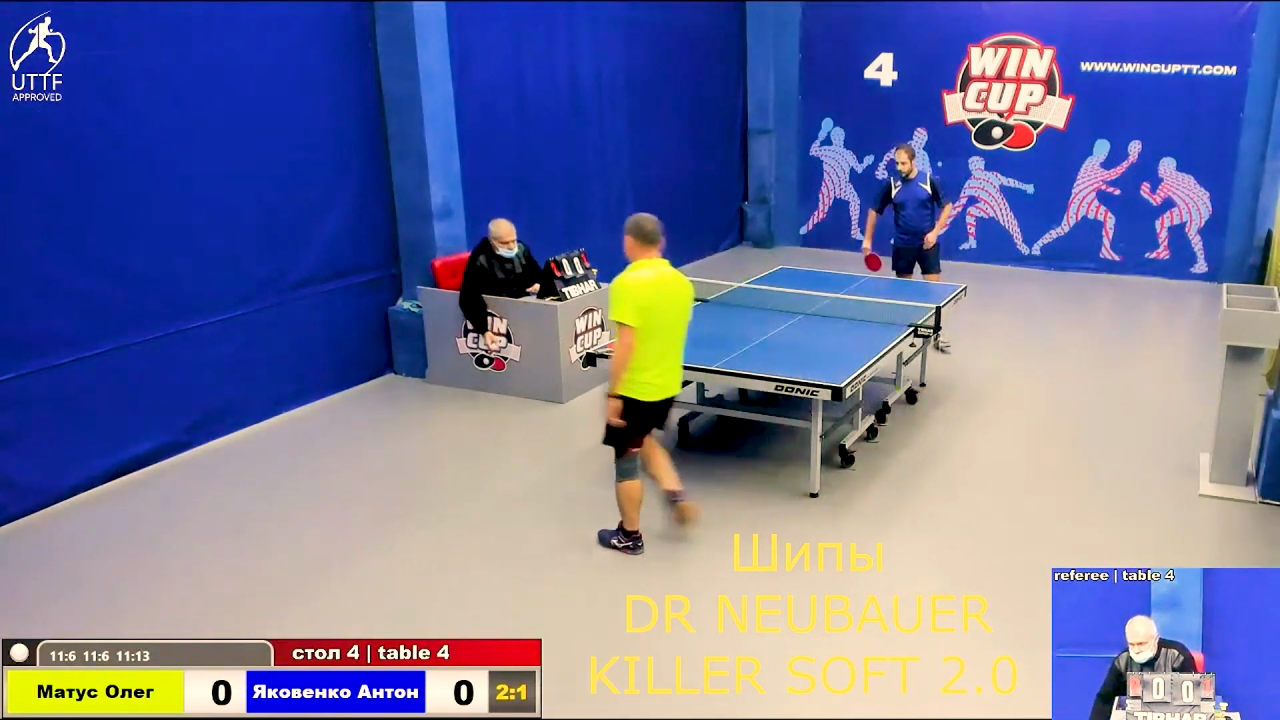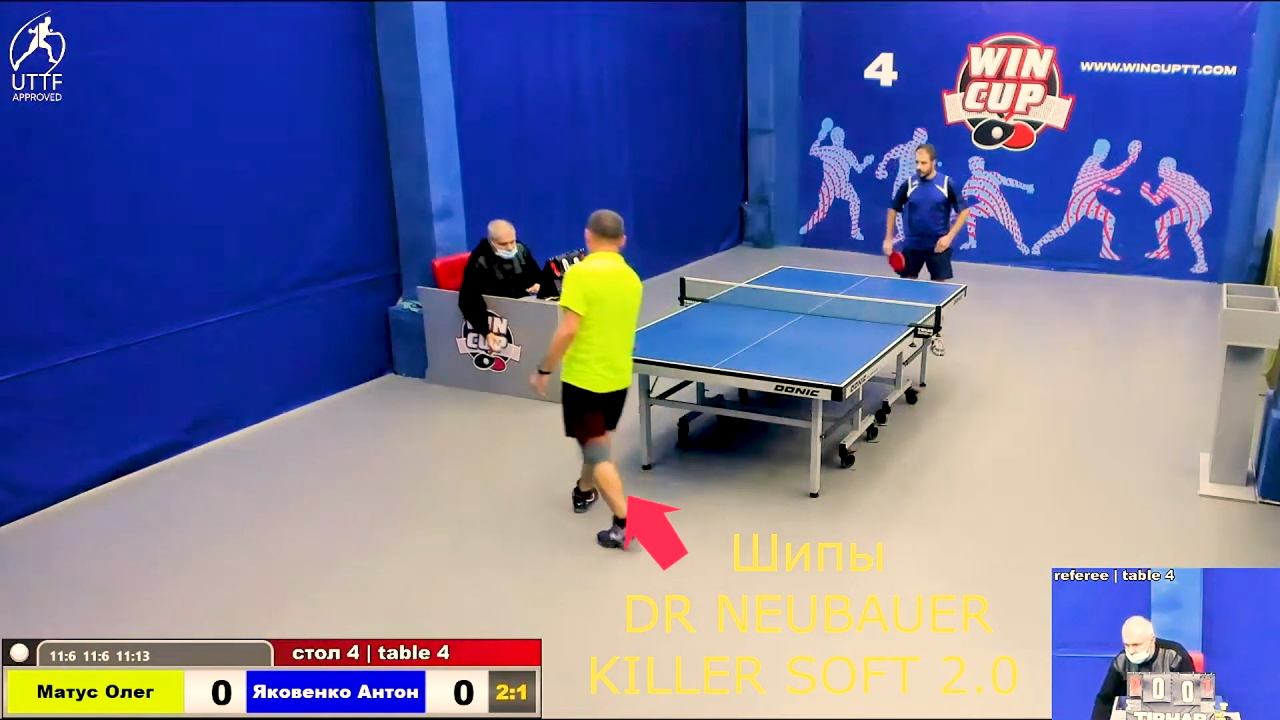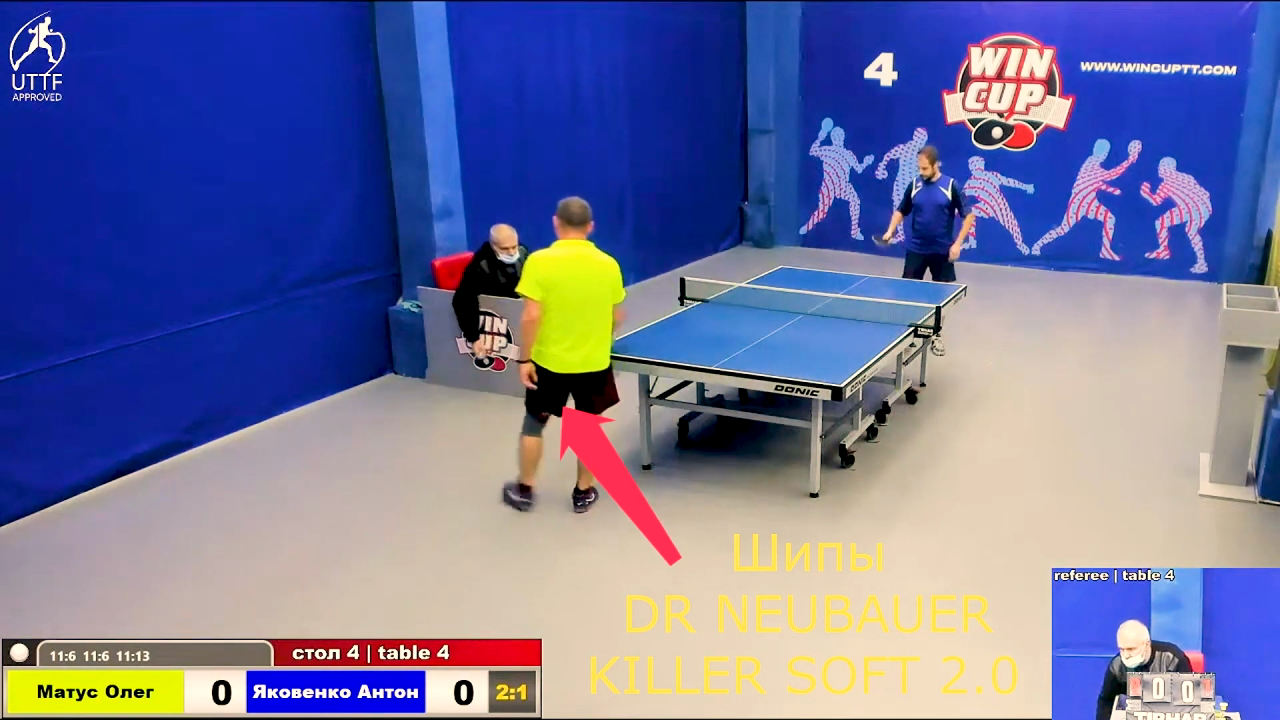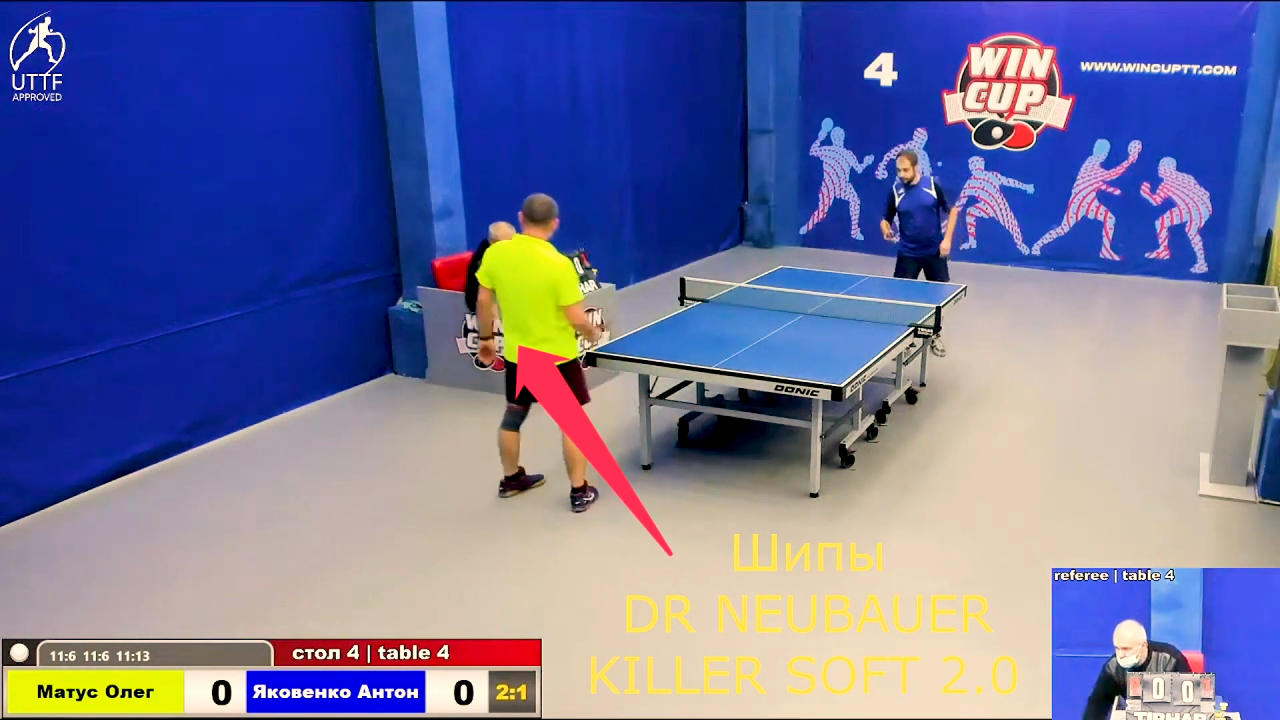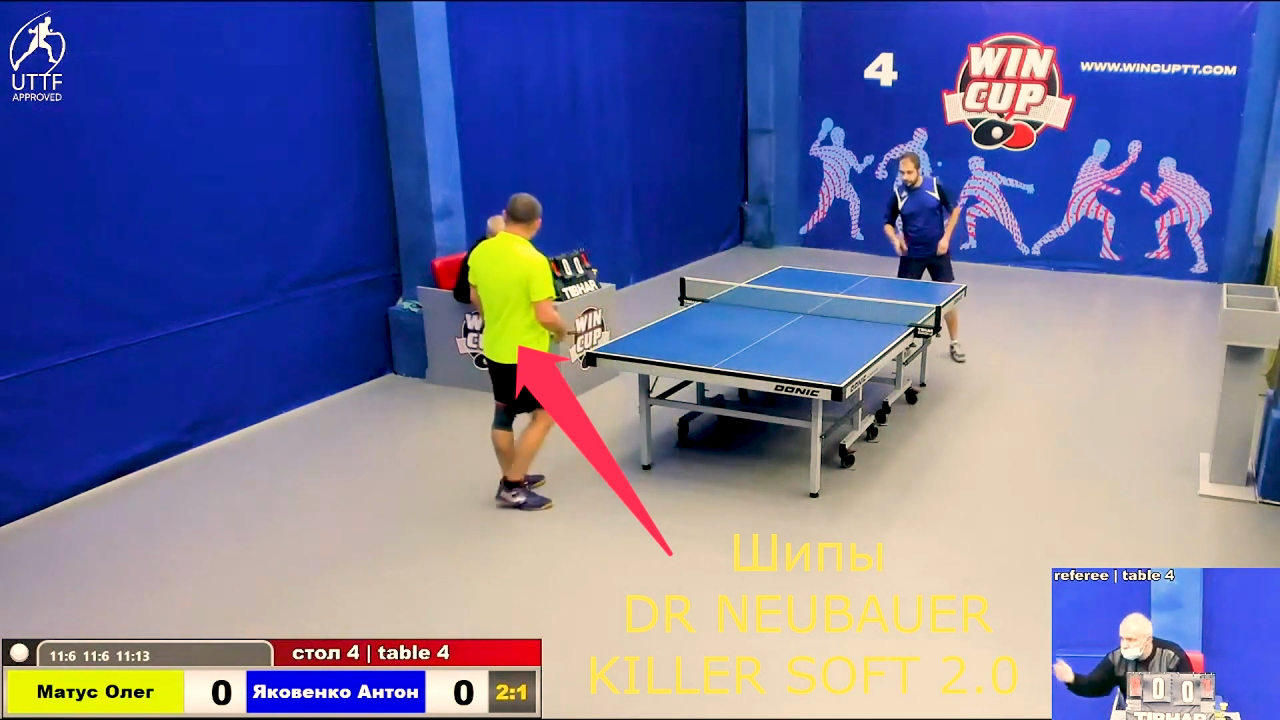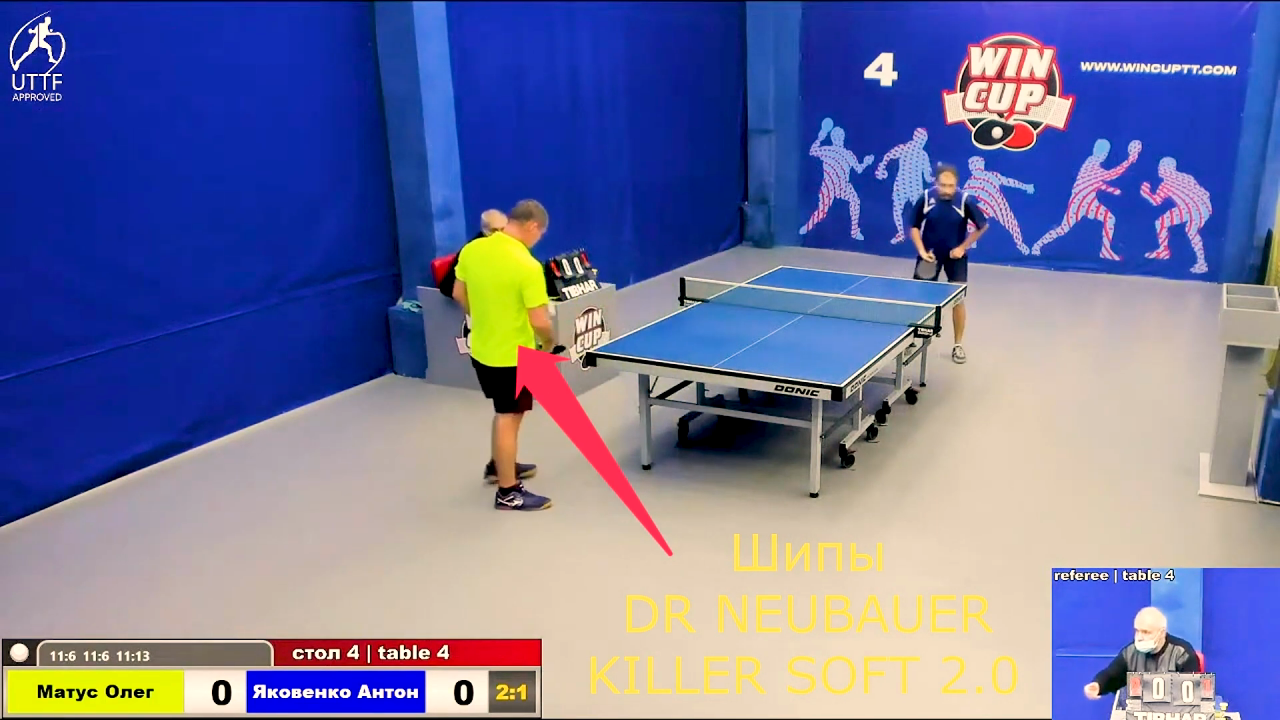
dt=0.4s
person 1, frame 1
left shoulder: (628, 282)
right shoulder: (682, 282)
left elbow: (625, 343)
left wrist: (612, 394)
left hip: (634, 388)
right hip: (669, 384)
left knee: (628, 458)
right knee: (645, 444)
left ankle: (629, 534)
right ankle: (676, 495)
person 1, frame 2
left shoulder: (580, 273)
right shoulder: (632, 279)
left elbow: (568, 328)
left wrist: (544, 369)
left hip: (583, 378)
right hip: (619, 377)
left knee: (594, 452)
right knee: (600, 439)
left ankle: (623, 520)
right ankle: (585, 490)
person 1, frame 3
left shoulder: (540, 261)
right shoulder: (608, 264)
left elbow: (532, 316)
right elbow: (616, 318)
left wrist: (526, 360)
left hip: (550, 362)
right hip: (594, 363)
left knee: (534, 423)
left ankle: (524, 489)
right ankle: (583, 492)
person 1, frame 4
left shoulder: (495, 253)
right shoulder: (558, 265)
left elbow: (483, 301)
right elbow: (575, 318)
left wrist: (485, 337)
right wrist: (592, 332)
left hip: (516, 355)
right hip: (556, 357)
left knee: (513, 416)
left ankle: (511, 479)
right ankle: (579, 491)
person 1, frame 5
left shoulder: (480, 252)
right shoulder: (533, 261)
right elbow: (545, 315)
right wrist: (561, 331)
left hip: (495, 350)
left knee: (503, 416)
right knee: (542, 418)
left ankle: (511, 477)
right ankle: (512, 488)
person 1, frame 6
left shoulder: (472, 249)
right shoulder: (527, 266)
left elbow: (459, 293)
right elbow: (540, 322)
right wrist: (549, 343)
left hip: (482, 350)
right hip: (512, 356)
left knee: (503, 413)
right knee: (509, 420)
left ankle: (500, 465)
right ankle: (508, 492)
person 2, frame 1
left shoulder: (929, 180)
right shoulder: (891, 184)
left elbow: (947, 207)
right elbow: (874, 211)
left wrist: (935, 231)
right wrist: (868, 238)
left hip: (927, 242)
right hip: (902, 244)
left ankle: (937, 332)
person 2, frame 2
left shoulder: (947, 184)
right shoulder: (909, 183)
left elbow: (963, 212)
right elbow: (893, 209)
left wrist: (948, 236)
right wrist: (889, 238)
left hip: (938, 247)
right hip: (912, 246)
left ankle: (935, 335)
person 2, frame 3
left shoulder: (951, 186)
right shoulder: (914, 185)
left elbow: (968, 216)
right elbow: (901, 211)
left wrist: (957, 243)
right wrist: (891, 230)
left hip: (942, 251)
right hip: (915, 249)
left ankle: (935, 336)
person 2, frame 4
left shoulder: (933, 184)
right shoulder: (895, 191)
left elbow: (952, 211)
right elbow: (886, 219)
left wrist: (947, 238)
right wrist: (886, 230)
left hip: (935, 251)
right hip: (908, 253)
left ankle: (935, 337)
person 2, frame 5
left shoulder: (935, 185)
right shoulder: (897, 194)
left elbow: (954, 211)
right elbow: (888, 223)
left wrist: (946, 238)
right wrist: (896, 241)
left hip: (937, 251)
right hip: (912, 253)
left ankle: (954, 342)
person 2, frame 6
left shoulder: (966, 201)
right shoulder: (926, 198)
left elbow: (982, 226)
right elbow: (914, 226)
left wrist: (963, 247)
right wrist: (922, 251)
left hip: (955, 253)
right hip: (930, 252)
left ankle: (958, 344)
